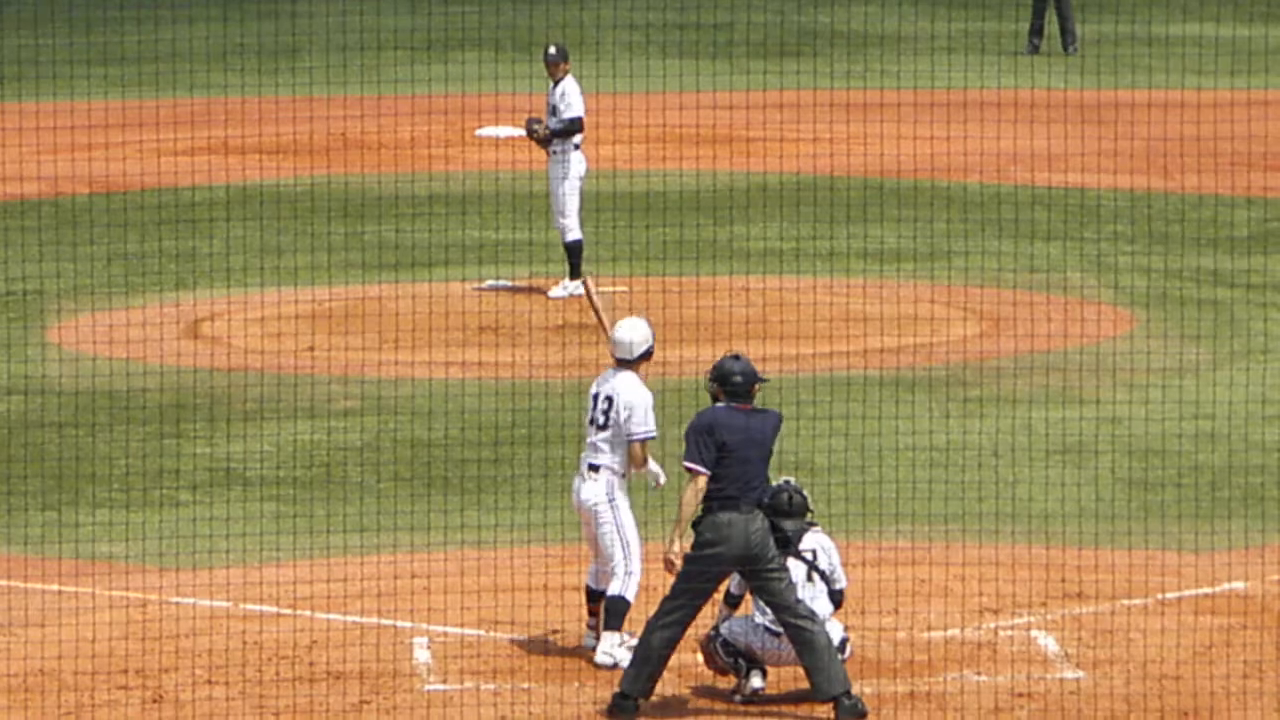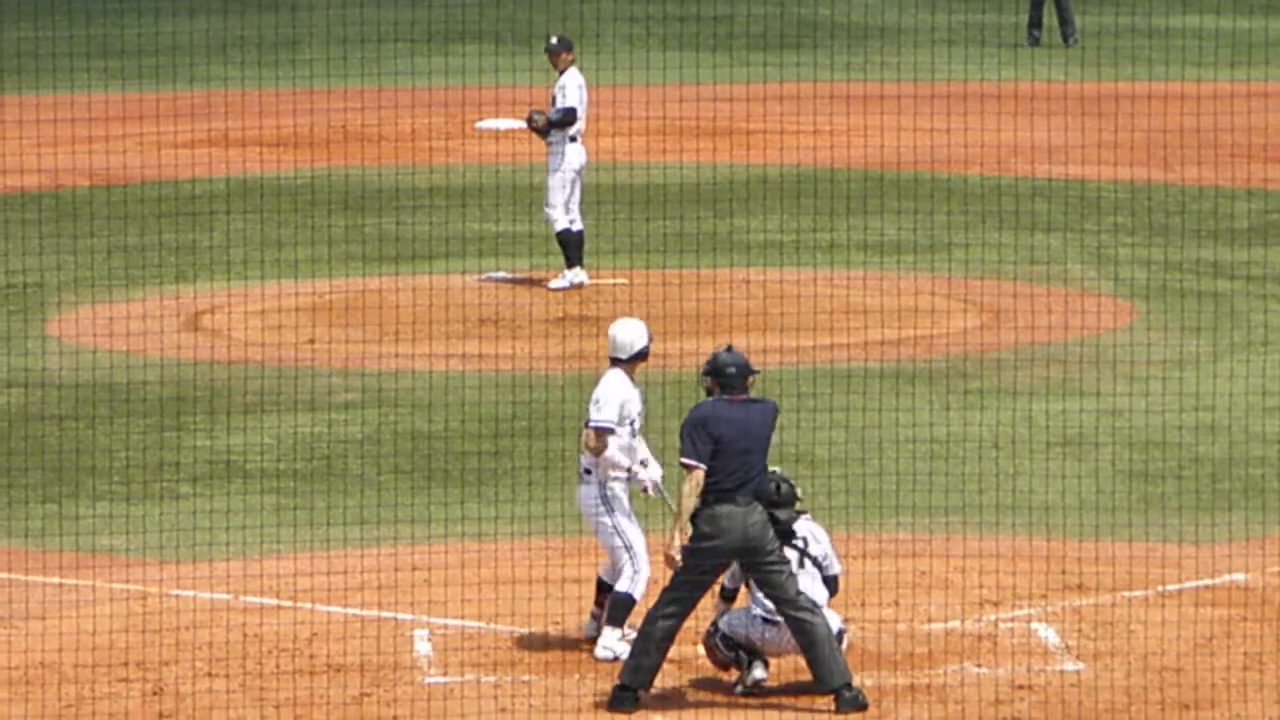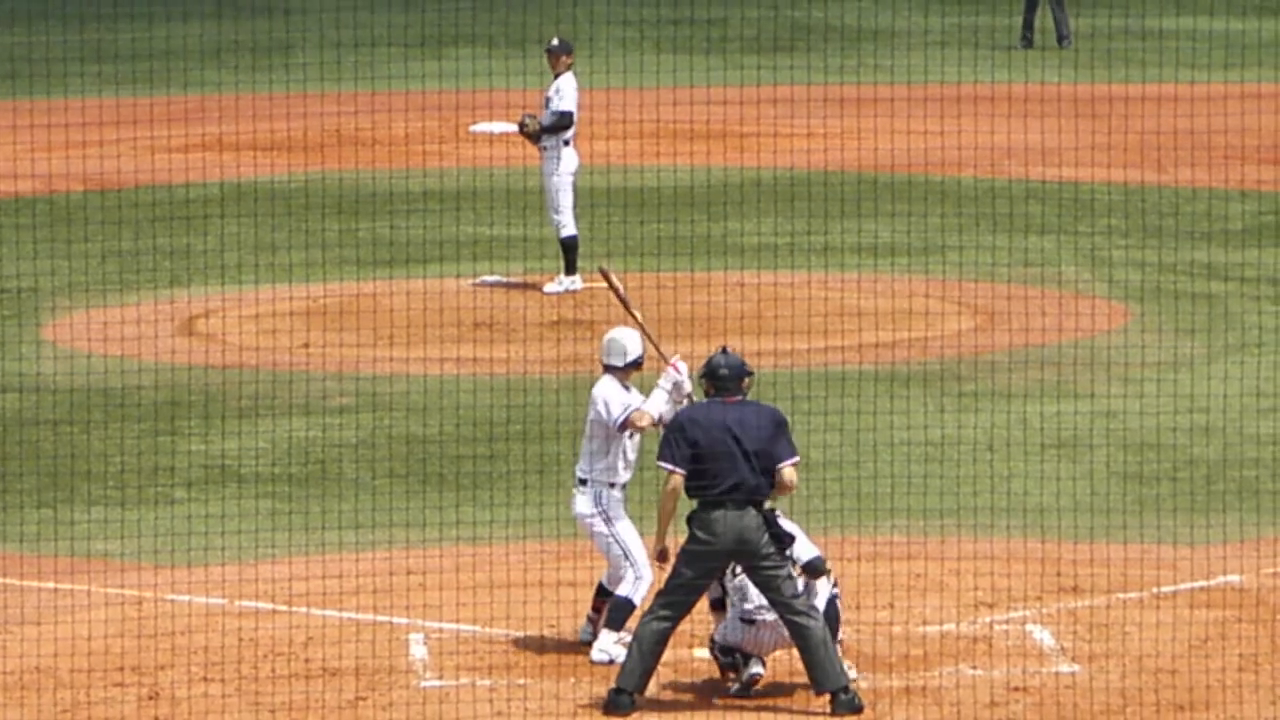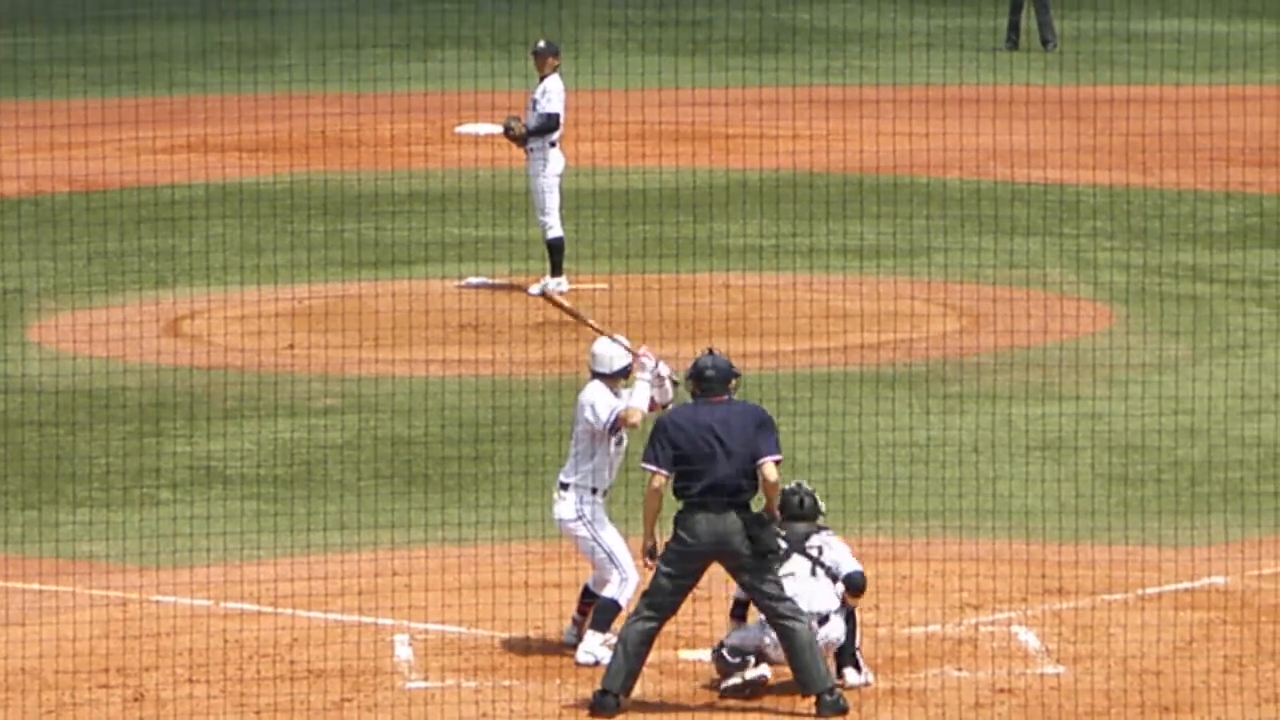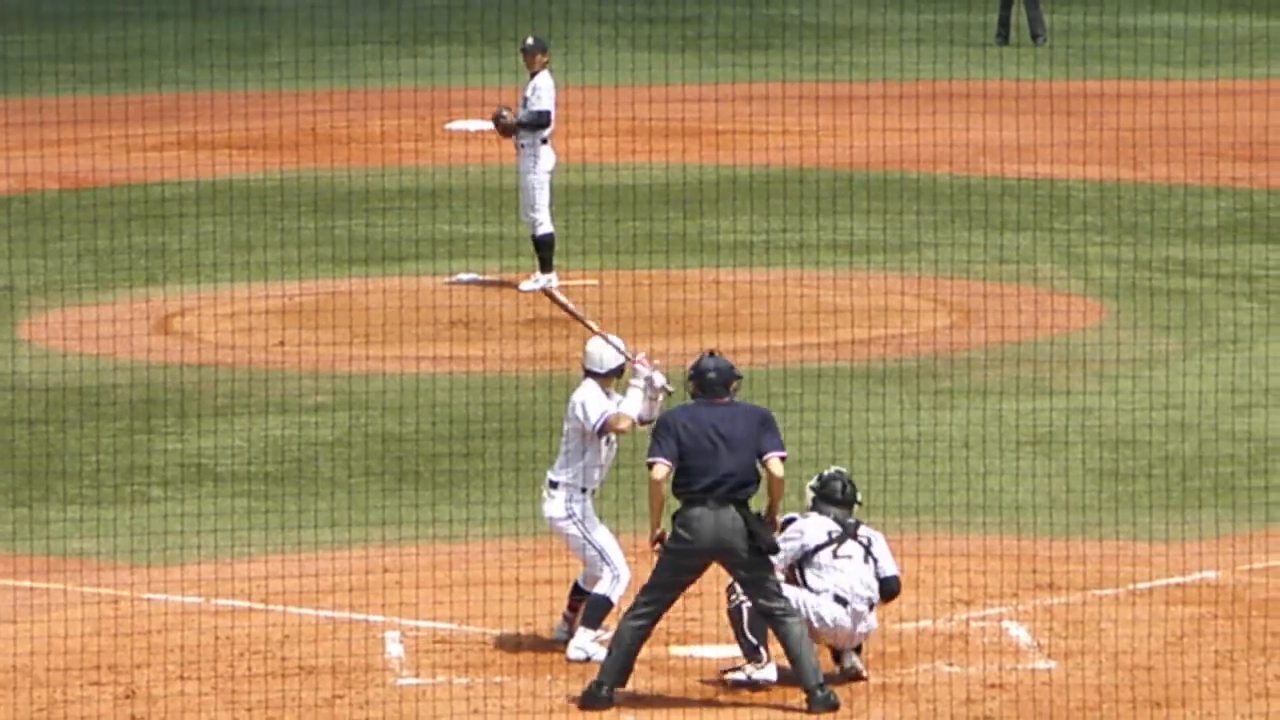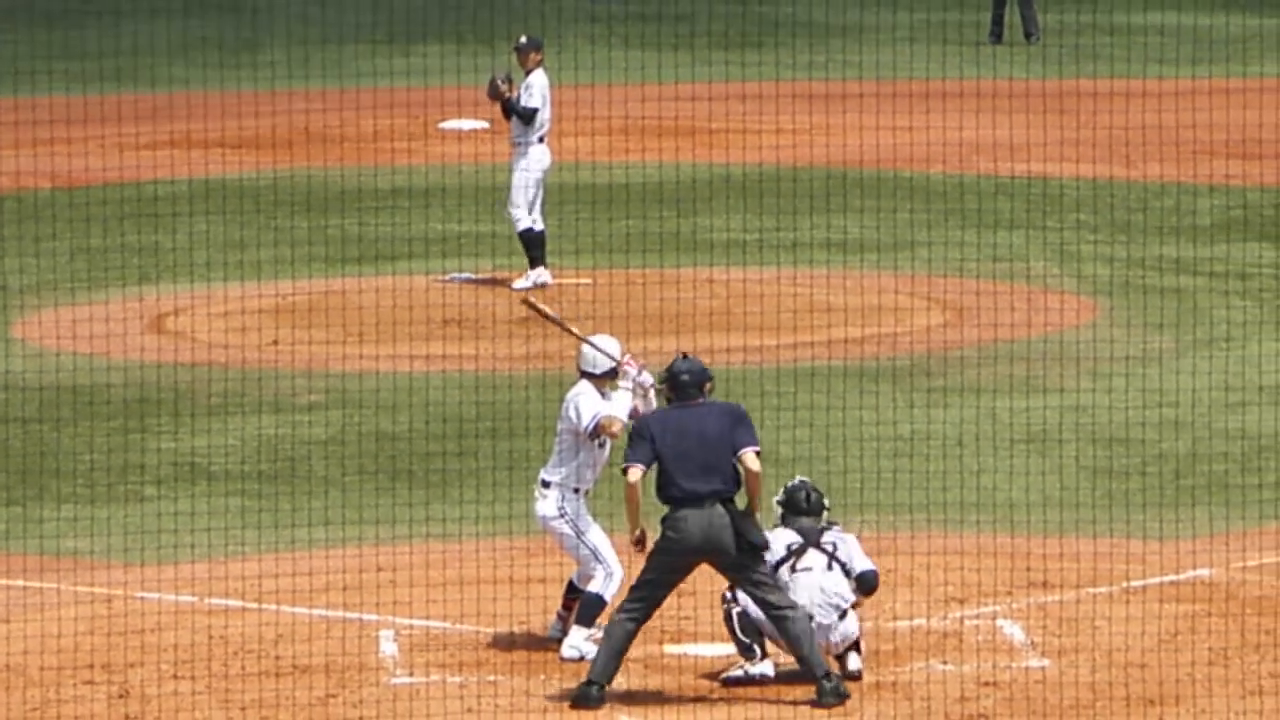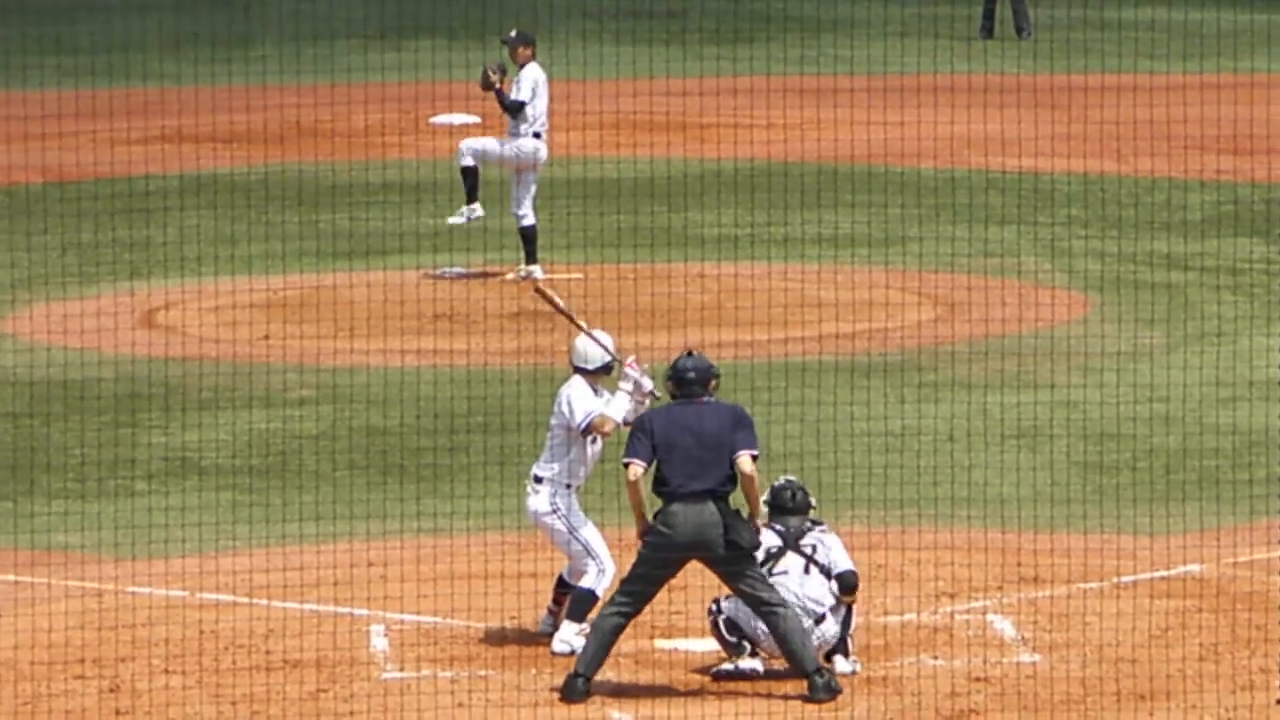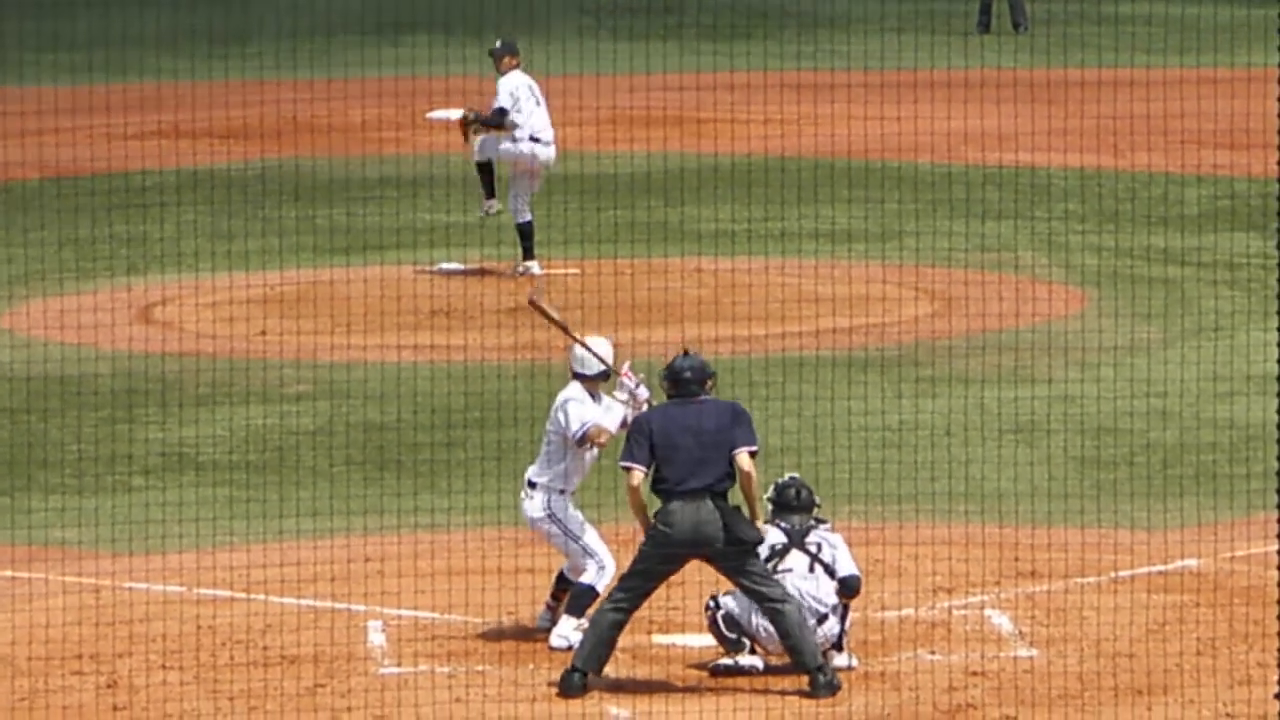
dt=0.5s
person 1, frame 1
left shoulder: (707, 421)
right shoulder: (772, 422)
left elbow: (698, 485)
left wrist: (676, 538)
left hip: (717, 529)
right hip: (758, 529)
left knee: (671, 617)
right knee: (797, 615)
person 1, frame 2
left shoulder: (702, 415)
right shoulder: (768, 412)
left elbow: (695, 479)
left wrist: (677, 533)
left hip: (714, 521)
right hip: (757, 521)
left knee: (669, 608)
right knee: (799, 607)
left ankle: (628, 690)
right ankle: (843, 690)
person 1, frame 3
left shoulder: (687, 419)
right shoulder: (770, 418)
left elbow: (674, 484)
right elbow: (789, 482)
left wrist: (661, 537)
left hip: (709, 526)
right hip: (756, 524)
left knee: (663, 611)
right knee: (799, 610)
person 1, frame 4
left shoulder: (672, 421)
right shoulder: (756, 416)
left elbow: (656, 484)
right elbow: (770, 476)
left wrist: (648, 537)
right wrist: (771, 510)
left hip: (692, 527)
right hip: (740, 525)
left knee: (649, 612)
right knee: (785, 612)
person 1, frame 5
left shoulder: (673, 419)
right shoulder: (757, 417)
left elbow: (659, 476)
right elbow: (777, 472)
left wrist: (656, 526)
right wrist: (772, 512)
left hip: (691, 523)
right hip: (738, 523)
left knee: (646, 609)
right knee: (779, 610)
left ankle: (604, 688)
right ankle: (817, 691)
person 1, frame 6
left shoulder: (649, 425)
right shoulder: (732, 414)
left elbow: (633, 479)
right elbow: (753, 467)
left wrist: (635, 527)
right wrist: (751, 510)
left hip: (679, 527)
right hip: (725, 522)
left knee: (634, 608)
right knee: (780, 605)
left ankle: (594, 686)
right ankle: (825, 682)
person 1, frame 7
left shoulder: (651, 419)
right shoulder: (734, 415)
left elbow: (633, 475)
right elbow: (747, 469)
left wrist: (641, 520)
right wrist: (754, 515)
left hip: (671, 522)
right hip: (719, 521)
left knee: (623, 603)
right knee: (769, 602)
left ankle: (579, 679)
right ankle: (817, 678)
person 1, frame 8
left shoulder: (647, 420)
right shoulder: (732, 412)
left elbow: (635, 481)
right elbow: (745, 468)
left wrist: (647, 524)
right wrist: (755, 519)
left hip: (671, 519)
right hip: (717, 517)
left knee: (620, 600)
right knee: (774, 596)
left ankle: (576, 674)
right ankle: (820, 675)
person 2, frame 1
left shoulder: (602, 381)
right shoulder: (637, 392)
right elbow: (637, 456)
right wrist: (656, 471)
left hip: (585, 482)
right hip: (608, 486)
left knee: (602, 561)
right knee: (626, 568)
left ankle: (596, 631)
right ankle: (609, 647)
person 2, frame 2
left shoulder: (628, 386)
right shoulder: (613, 388)
left elbow: (632, 437)
right elbow: (593, 442)
left wrist: (650, 465)
right wrist: (634, 468)
left hip: (610, 488)
right hip: (603, 489)
left knee: (621, 559)
right knee: (636, 566)
left ankle: (600, 622)
right ankle: (608, 641)
person 2, frame 3
left shoulder: (625, 391)
right shoulder: (607, 392)
left elbow: (665, 418)
right elbow: (641, 422)
left wrist: (679, 390)
right wrist: (665, 384)
left hip: (605, 496)
right hip: (599, 498)
left knee: (622, 565)
right knee: (639, 573)
left ankle: (594, 628)
right ankle: (605, 645)
person 2, frame 4
left shoulder: (614, 394)
right shoulder: (596, 396)
left elbow: (660, 402)
right elbow: (633, 419)
left wrist: (659, 377)
right wrist: (643, 377)
left hip: (585, 501)
right hip: (580, 503)
left knee: (609, 567)
right knee: (624, 575)
left ankle: (578, 630)
right ankle: (590, 647)
person 2, frame 5
left shoulder: (605, 397)
right shoulder: (588, 397)
left elbow: (644, 417)
right elbow: (622, 425)
left wrist: (653, 390)
right wrist: (637, 384)
left hip: (573, 499)
right hip: (568, 501)
left knee: (599, 564)
right knee: (615, 572)
left ankle: (569, 626)
right ankle: (581, 644)
person 2, frame 6
left shoulder: (601, 395)
right shoulder: (583, 397)
left elbow: (643, 411)
right elbow: (613, 428)
left wrist: (643, 388)
right wrist: (626, 385)
left hip: (566, 499)
right hip: (561, 501)
left knee: (593, 562)
right knee: (609, 570)
left ankle: (564, 624)
right ankle: (575, 642)
person 2, frame 7
left shoulder: (595, 393)
right shoulder: (575, 392)
left elbow: (630, 419)
right elbow: (605, 427)
left wrist: (639, 394)
right wrist: (625, 387)
left hip: (557, 494)
right hip: (552, 496)
left knee: (584, 557)
right knee: (600, 566)
left ankle: (554, 619)
right ankle: (566, 637)
person 2, frame 8
left shoulder: (595, 399)
right shoulder: (573, 400)
left elbow: (634, 421)
right elbow: (600, 438)
left wrist: (637, 401)
right wrist: (621, 396)
left hip: (553, 498)
right hip: (546, 501)
left knee: (584, 554)
right knee: (602, 563)
left ankle: (552, 614)
right ankle: (565, 632)
person 3, frame 1
left shoulder: (569, 88)
right shoulder: (554, 88)
left elbow: (577, 125)
left wrist: (549, 133)
right wrist: (544, 134)
left hip: (568, 160)
right hip: (557, 159)
left knee: (568, 221)
right knee: (563, 221)
left ankle: (575, 281)
right ankle: (574, 279)
person 3, frame 2
left shoulder: (569, 80)
right shoulder: (571, 79)
left elbow: (570, 116)
left wrist: (546, 123)
right wrist: (547, 125)
left hip: (565, 151)
right hip: (570, 150)
left knee: (555, 211)
right knee: (571, 212)
left ankle: (573, 269)
right ankle: (576, 270)
person 3, frame 3
left shoulder: (565, 83)
right shoulder: (559, 84)
left elbow: (566, 120)
left wrist: (539, 129)
right wrist: (538, 130)
left hip: (559, 156)
right hip: (554, 155)
left knee: (562, 217)
right knee: (562, 217)
left ankle: (571, 276)
right ankle: (570, 275)
person 3, frame 4
left shoulder: (552, 85)
right shoulder: (544, 85)
left elbow: (552, 122)
left wrist: (526, 133)
right wrist: (524, 133)
left hip: (545, 157)
right hip: (539, 157)
left knee: (549, 218)
right knee: (548, 218)
left ankle: (557, 278)
right ankle: (555, 276)
person 3, frame 5
left shoulder: (542, 82)
right shoulder: (535, 82)
left elbow: (544, 120)
left wrist: (517, 124)
right wrist: (516, 126)
left hip: (536, 154)
right hip: (529, 153)
left knee: (539, 215)
right knee: (532, 215)
left ankle: (547, 275)
right ankle: (545, 272)
person 3, frame 6
left shoulder: (536, 80)
right shoulder: (531, 81)
left elbow: (527, 117)
right elbow: (511, 115)
left wrist: (508, 98)
right wrist: (505, 98)
left hip: (530, 153)
right hip: (530, 153)
left knee: (517, 211)
right knee: (532, 213)
left ankle: (536, 269)
right ankle: (540, 271)
person 3, frame 7
left shoulder: (528, 74)
right shoulder: (533, 73)
left elbow: (514, 109)
right elbow: (513, 107)
left wrist: (497, 88)
right wrist: (498, 88)
left hip: (523, 144)
right hip: (533, 146)
left knee: (467, 147)
right knee: (523, 208)
left ankle: (472, 206)
right ankle: (532, 266)
person 3, frame 8
left shoulder: (508, 81)
right shoulder: (526, 81)
left elbow: (497, 120)
left wrist: (473, 120)
right wrist: (484, 124)
left hip: (530, 148)
right hip: (546, 150)
left knee: (482, 144)
right knee: (519, 203)
left ankle: (489, 201)
right ankle: (529, 262)
person 4, frame 1
right shoulder: (822, 542)
left elbow: (732, 598)
right elbow: (837, 599)
left wrist: (718, 631)
left hip: (768, 644)
left knee: (714, 639)
right knee: (839, 638)
left ankle: (750, 674)
person 4, frame 2
right shoulder: (813, 529)
left elbow: (728, 592)
right elbow: (832, 585)
left wrist: (718, 624)
left hip: (765, 634)
left knee: (716, 633)
right knee: (835, 628)
left ankle: (752, 665)
person 4, frame 3
right shoulder: (780, 526)
left elbow: (716, 602)
right elbow: (817, 568)
left wrist: (720, 633)
left hip: (749, 635)
left knee: (719, 641)
right knee: (825, 584)
left ankle: (746, 664)
person 4, frame 4
right shoulder: (829, 542)
left elbow: (740, 604)
right elbow: (857, 584)
left wrist: (736, 640)
right wrist: (848, 602)
left hip: (779, 640)
right hip: (827, 637)
left knee: (724, 652)
right knee: (843, 606)
left ankle: (751, 669)
right ankle: (852, 670)
person 4, frame 5
left shoulder: (807, 524)
right shoulder: (871, 535)
right elbow: (891, 588)
left hip: (825, 618)
right hip: (859, 630)
left knee: (741, 592)
left ankle: (758, 665)
right ankle: (848, 656)
person 4, frame 6
left shoulder: (774, 539)
right shoulder: (842, 538)
right elbow: (869, 582)
right wrist: (855, 597)
right hip: (841, 635)
left knee: (733, 596)
left ankle: (756, 662)
right ankle: (851, 657)
person 4, frame 7
right shoulder: (825, 537)
right elbow: (849, 583)
right wrist: (846, 596)
left hip: (774, 639)
right hip: (821, 637)
left knee: (719, 608)
right knee: (844, 601)
left ankle: (746, 657)
right ankle: (840, 657)
person 4, frame 8
left shoulder: (761, 536)
right shoulder: (830, 537)
right elbow: (852, 587)
left hip: (774, 636)
right hip: (822, 636)
left knee: (717, 605)
right knee: (840, 598)
left ankle: (744, 654)
right ankle: (836, 652)
